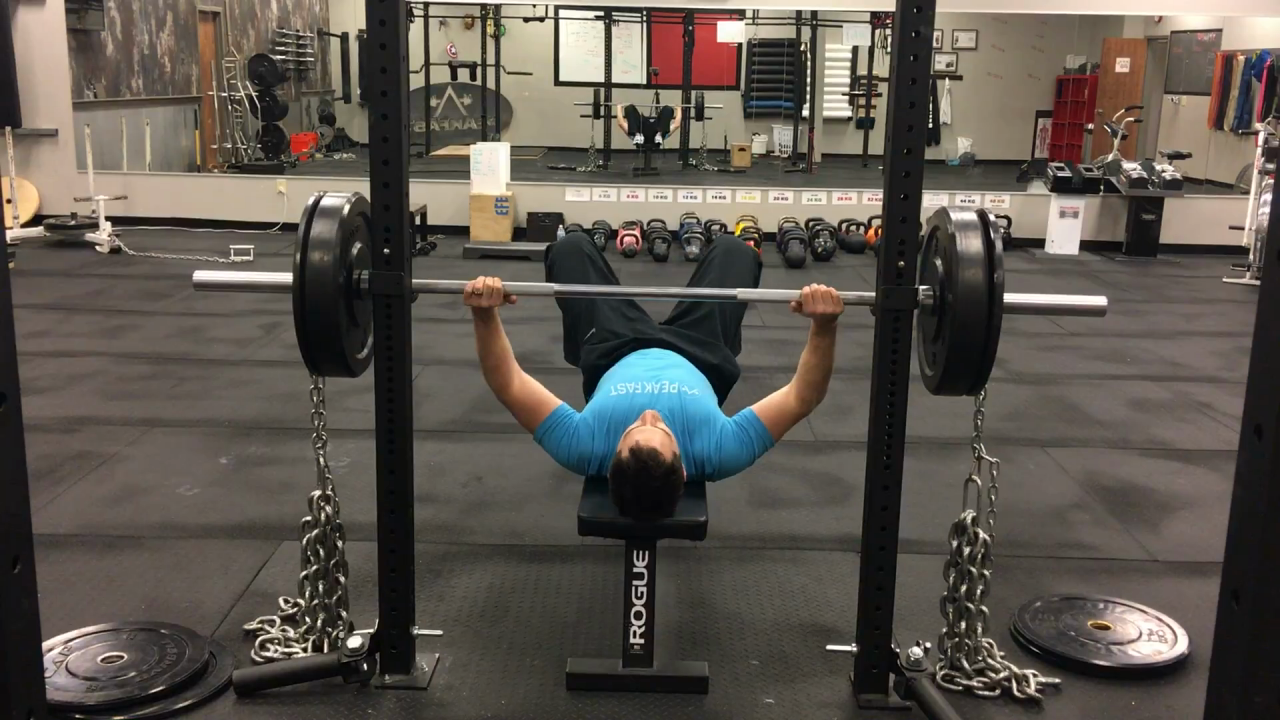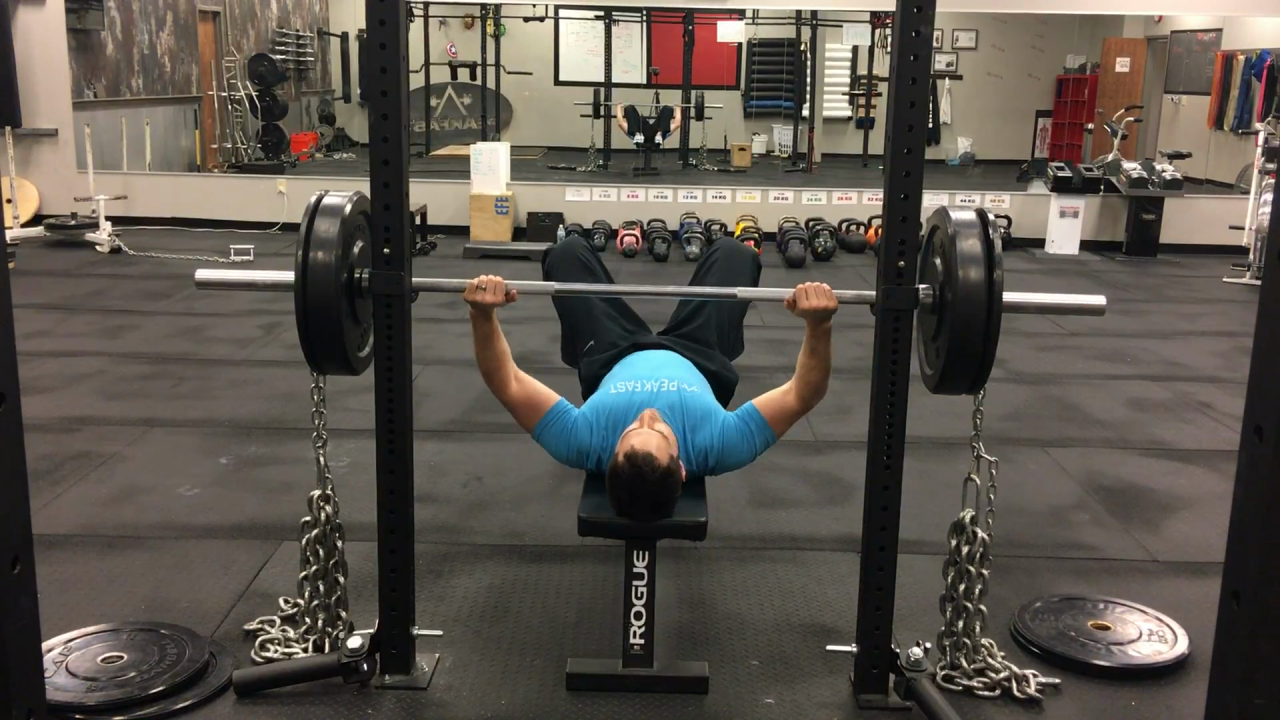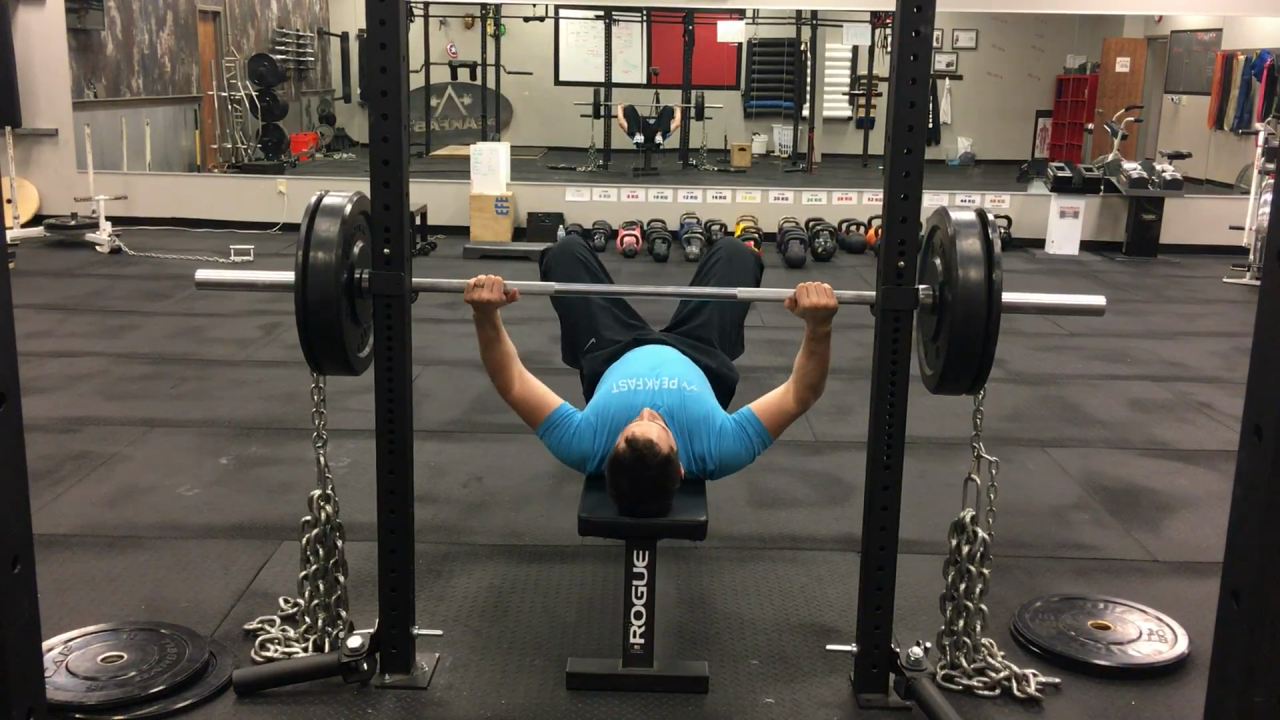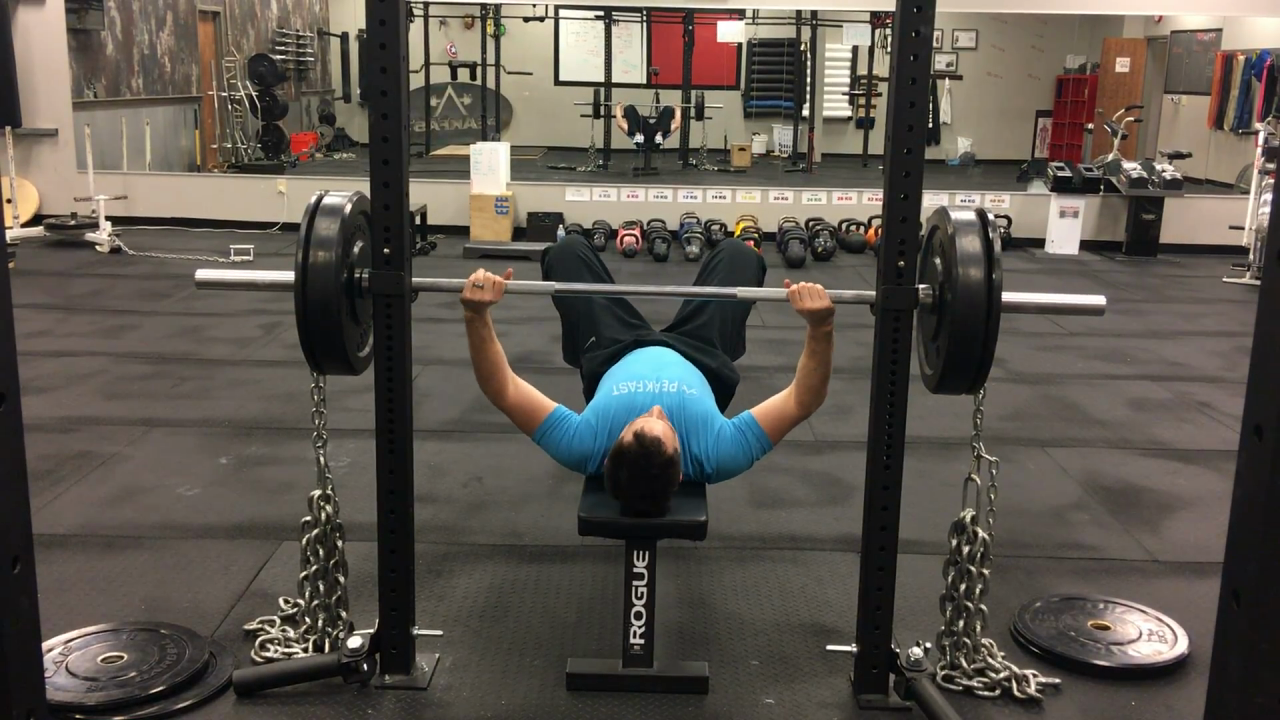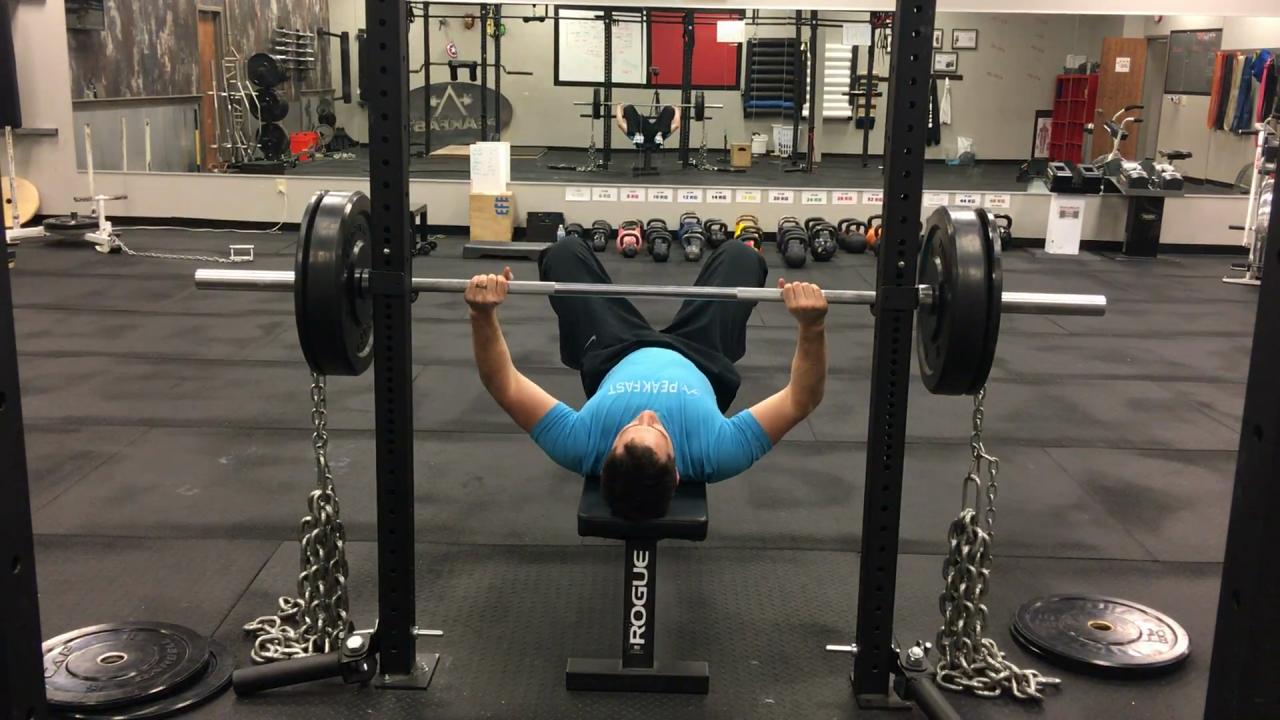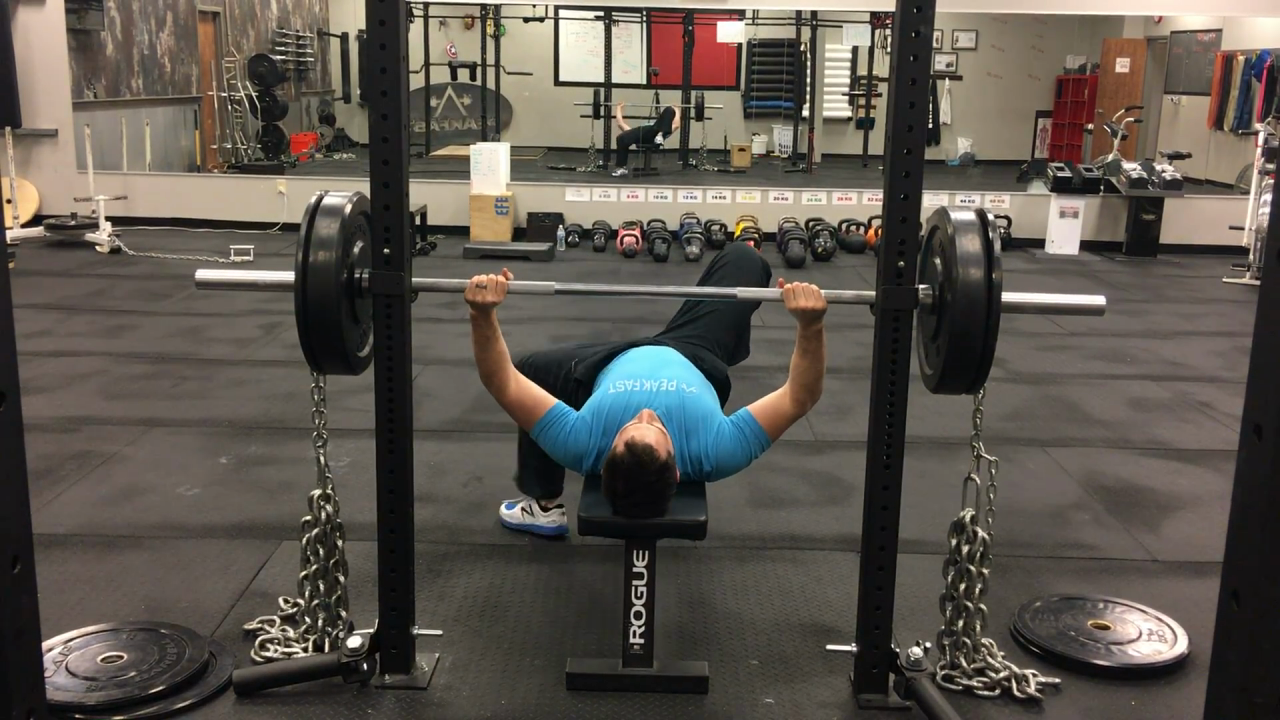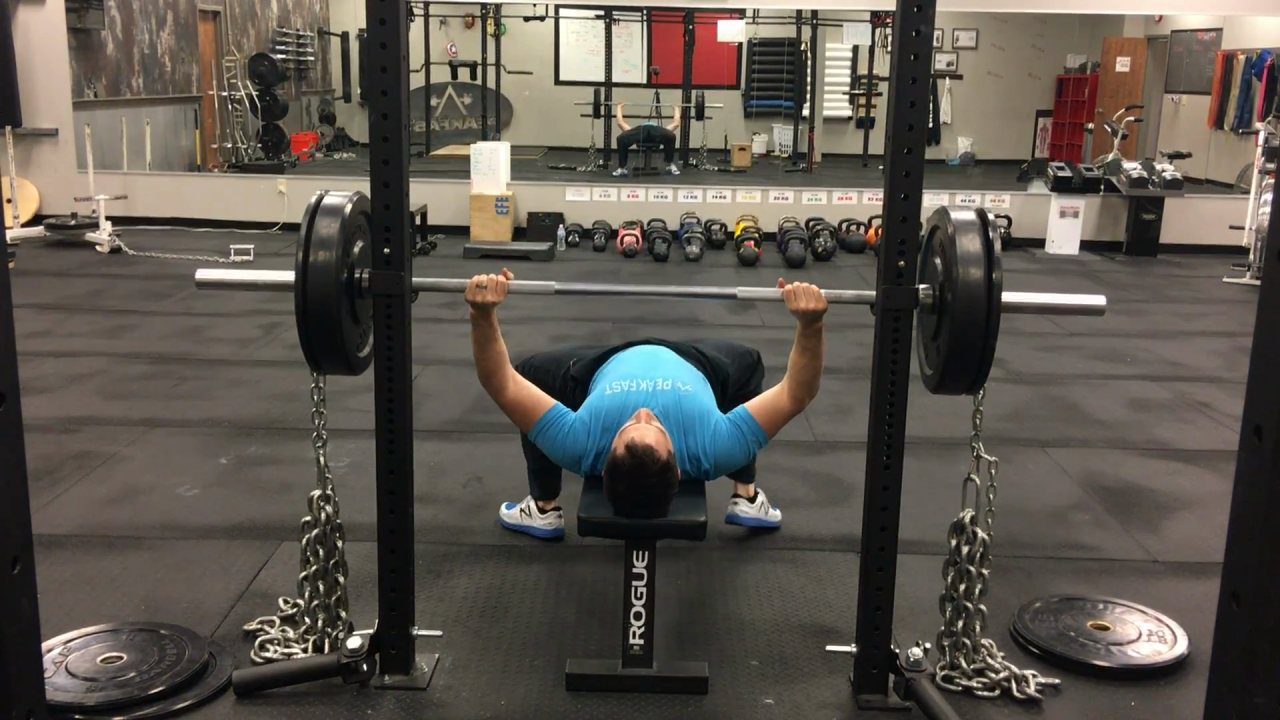
dt=0.7s
person 1, frame 1
left shoulder: (585, 448)
right shoulder: (715, 451)
left elbow: (508, 385)
right elbow: (803, 397)
left wrist: (485, 316)
right wrist: (823, 325)
left hip: (614, 358)
right hip: (697, 361)
left knee: (571, 247)
right knee: (733, 251)
person 1, frame 2
left shoulder: (586, 443)
right shoulder: (717, 446)
left elbow: (507, 383)
right elbow: (804, 393)
left wrist: (483, 314)
right wrist: (818, 325)
left hip: (613, 363)
right hip: (697, 362)
left knee: (569, 251)
right knee: (733, 253)
person 1, frame 3
left shoulder: (585, 446)
right shoulder: (716, 450)
left elbow: (512, 383)
right elbow: (801, 394)
left wrist: (486, 314)
right wrist: (818, 325)
left hip: (615, 360)
right hip: (697, 361)
left knee: (568, 250)
right knee: (734, 252)
person 1, frame 4
left shoulder: (584, 448)
right shoulder: (715, 454)
left elbow: (501, 390)
right elbow: (804, 399)
left wrist: (477, 314)
right wrist: (820, 327)
left hip: (614, 361)
right hip: (698, 363)
left knee: (569, 249)
right knee: (736, 253)
person 1, frame 5
left shoulder: (582, 448)
right shoulder: (712, 455)
left elbow: (504, 386)
right elbow: (802, 399)
left wrist: (483, 315)
right wrist: (811, 325)
left hip: (615, 361)
right hip: (699, 366)
left knee: (566, 252)
right knee: (739, 254)
person 1, frame 6
left shoulder: (581, 446)
right shoulder: (712, 453)
left elbow: (504, 385)
right elbow: (799, 398)
left wrist: (482, 314)
right wrist: (810, 325)
left knee: (532, 368)
right knee: (743, 259)
person 1, frame 7
left shoulder: (581, 447)
right shoulder: (710, 450)
left elbow: (501, 384)
right elbow: (796, 394)
left wrist: (483, 315)
right wrist: (810, 324)
left knee: (532, 370)
right knee: (746, 361)
left ankle: (543, 508)
right ankle: (745, 495)
